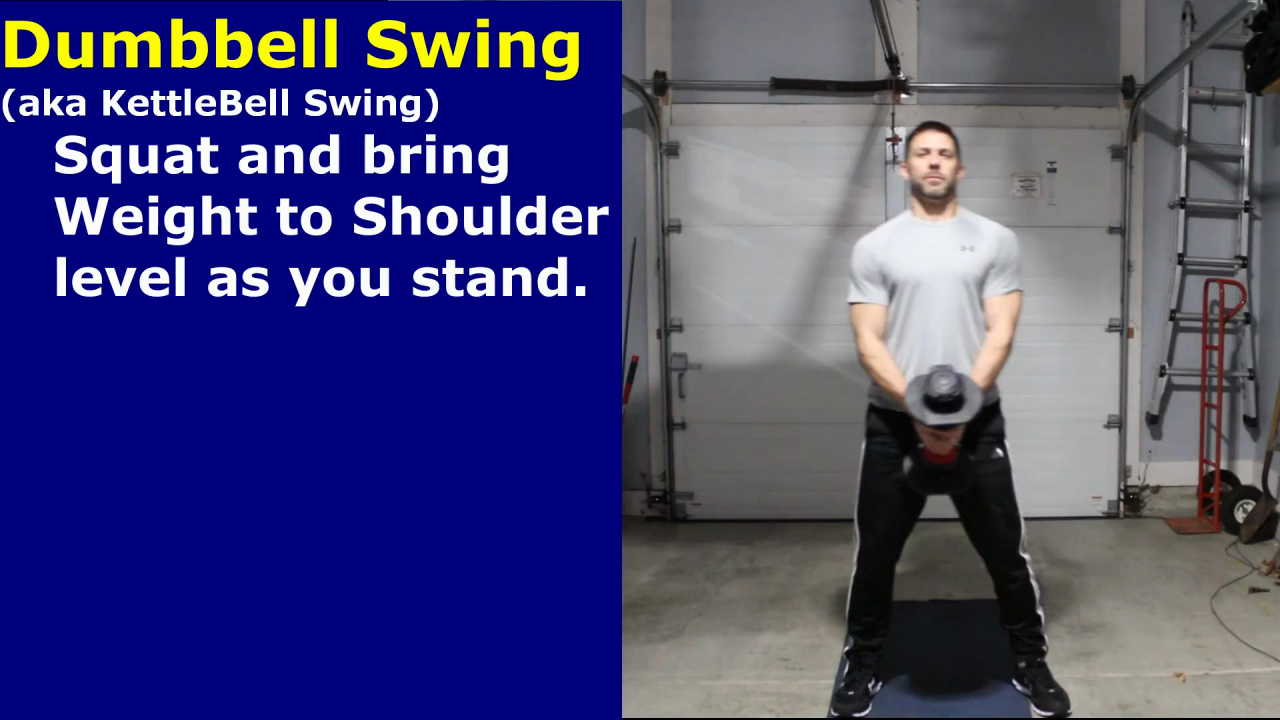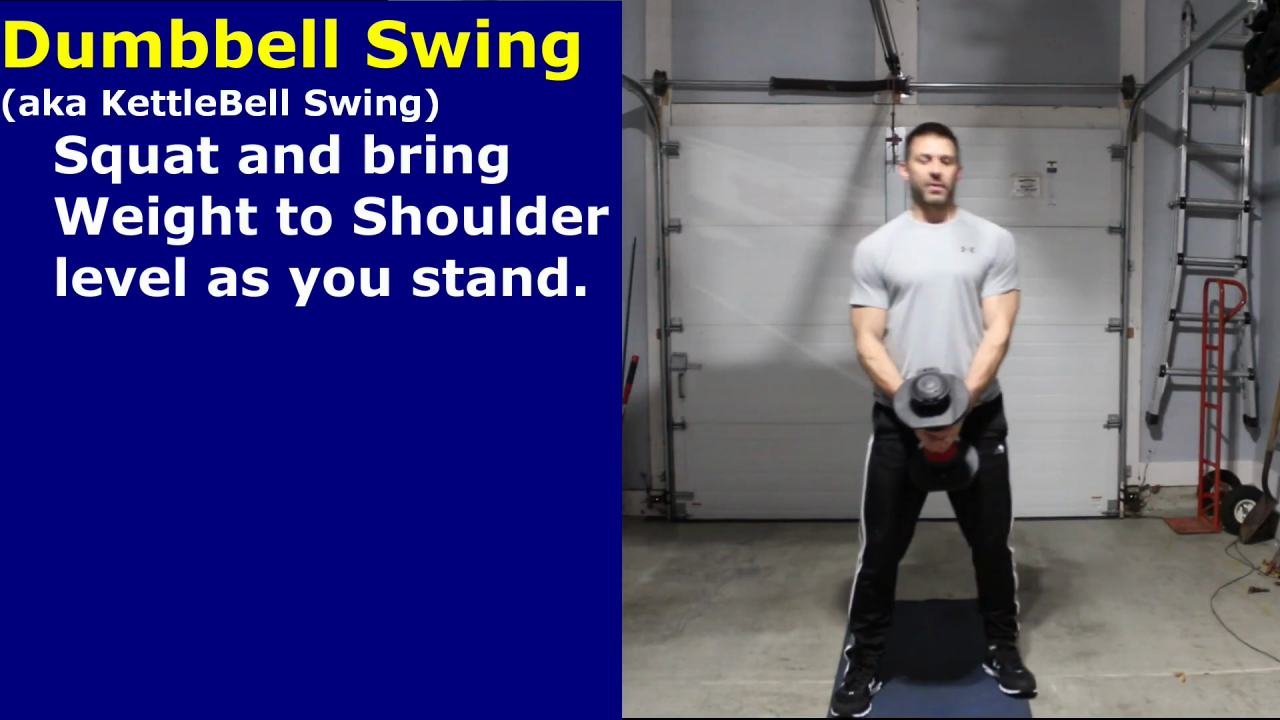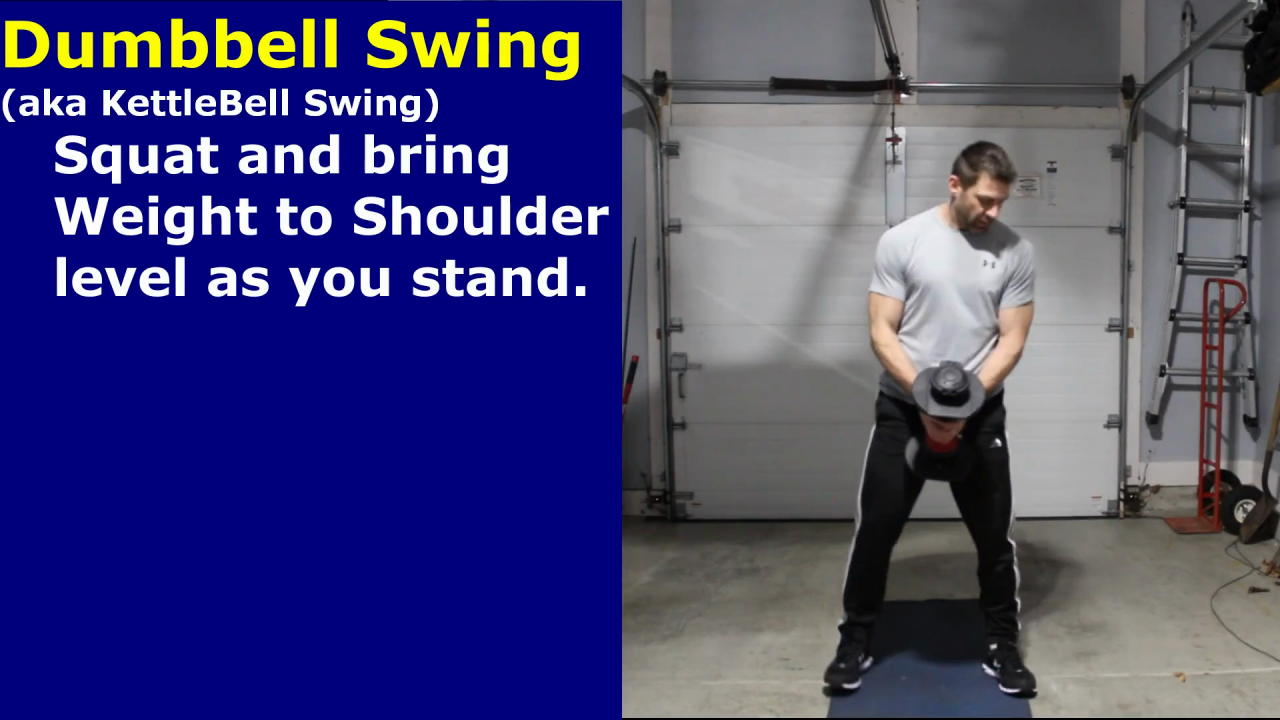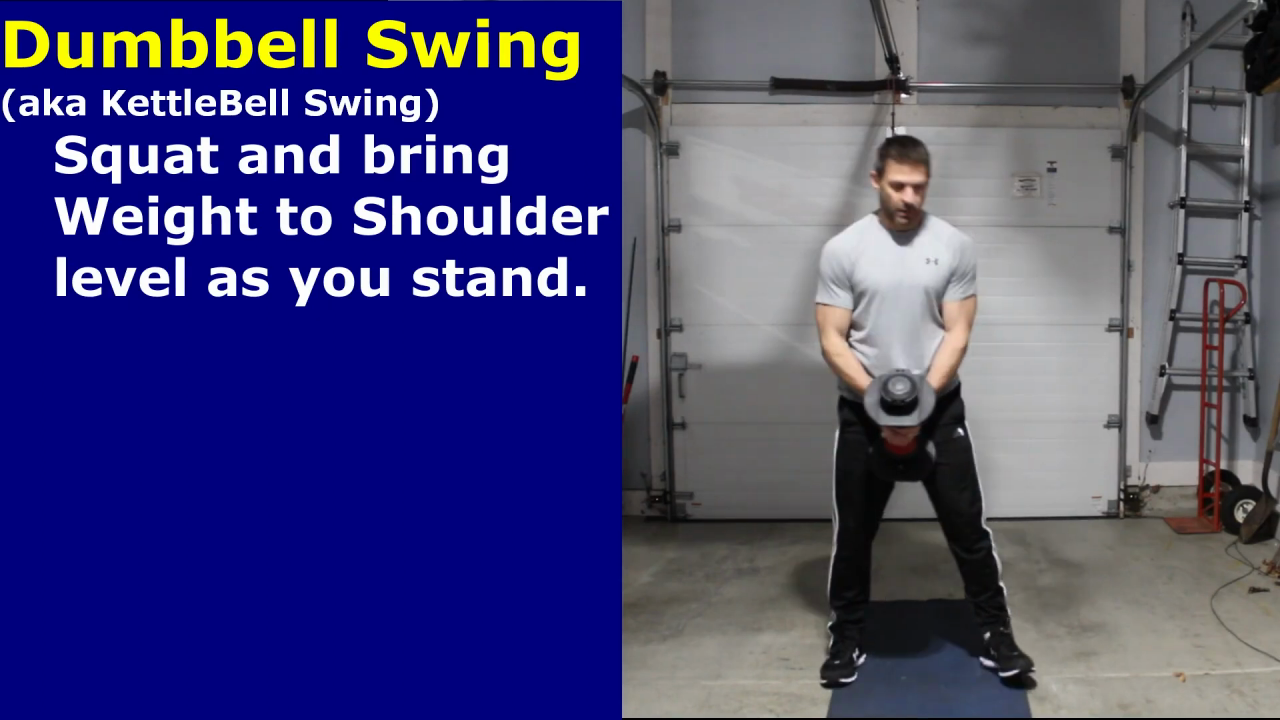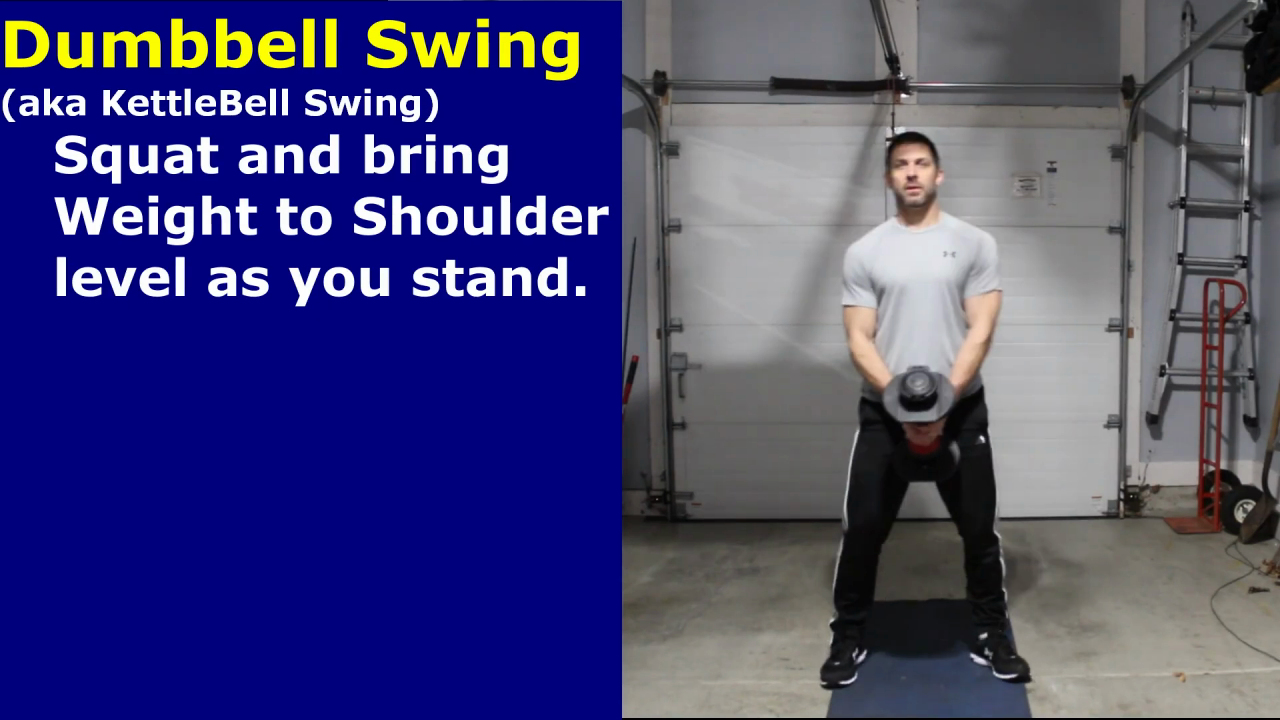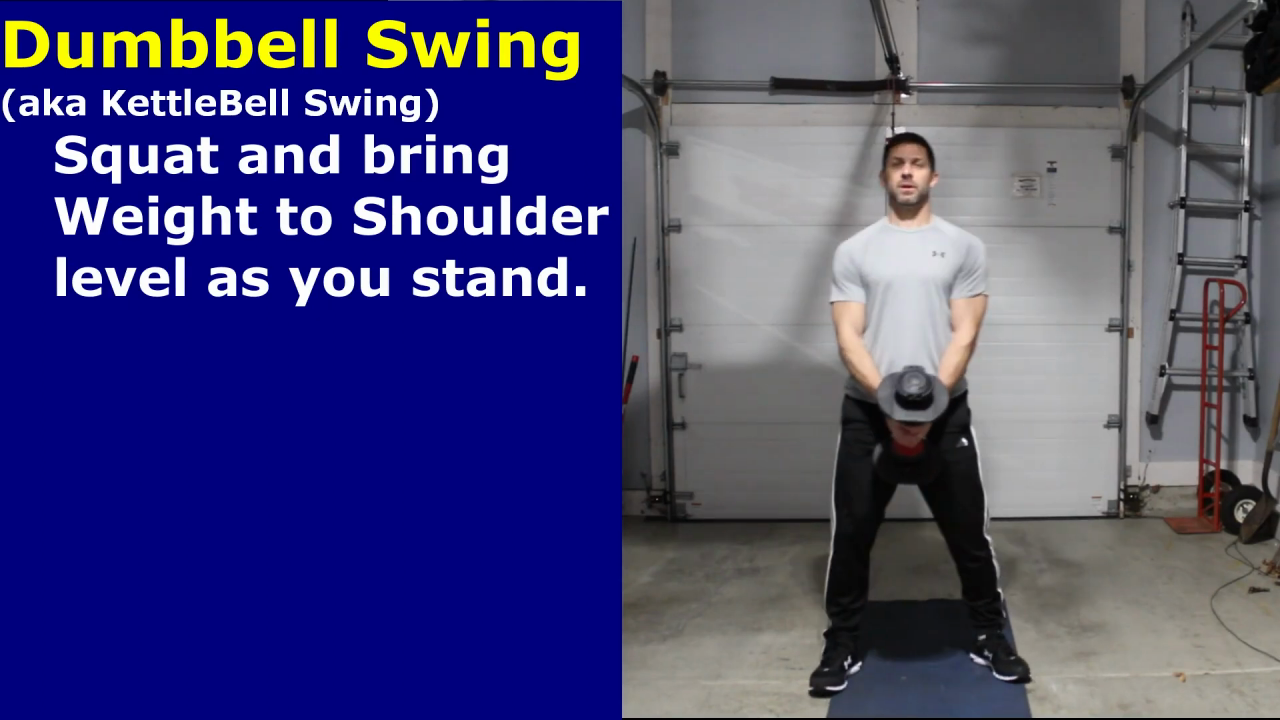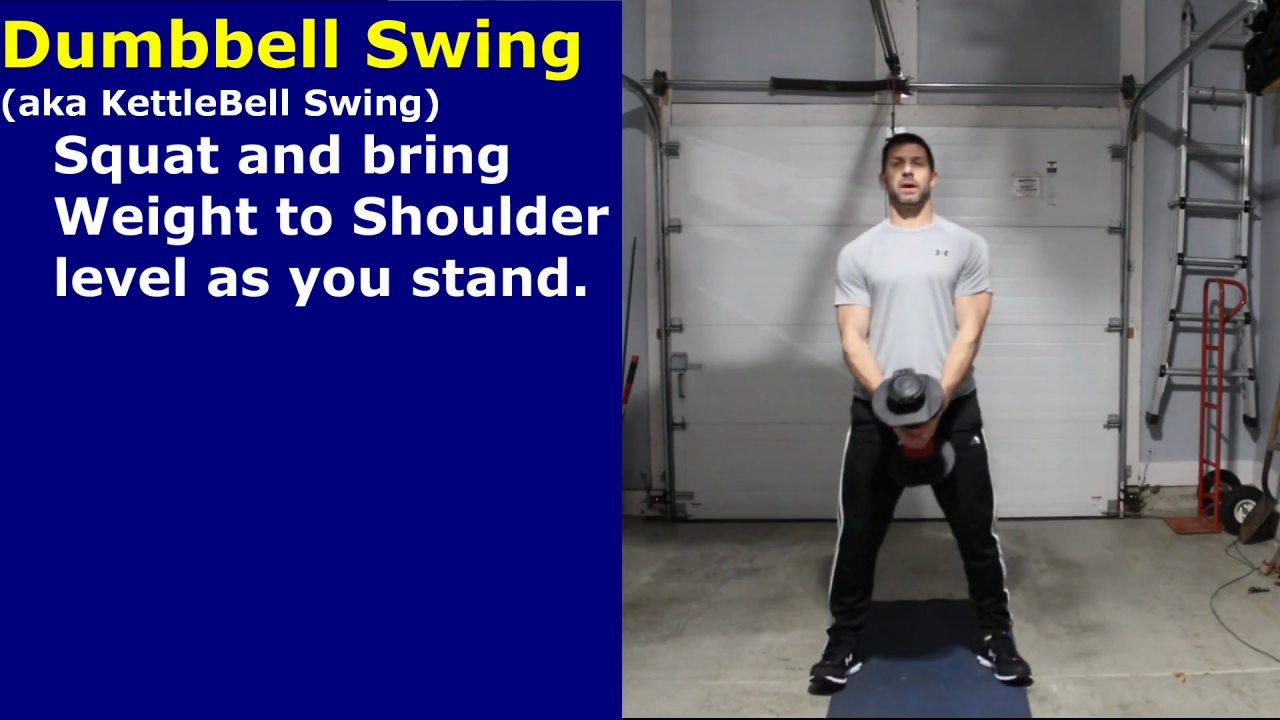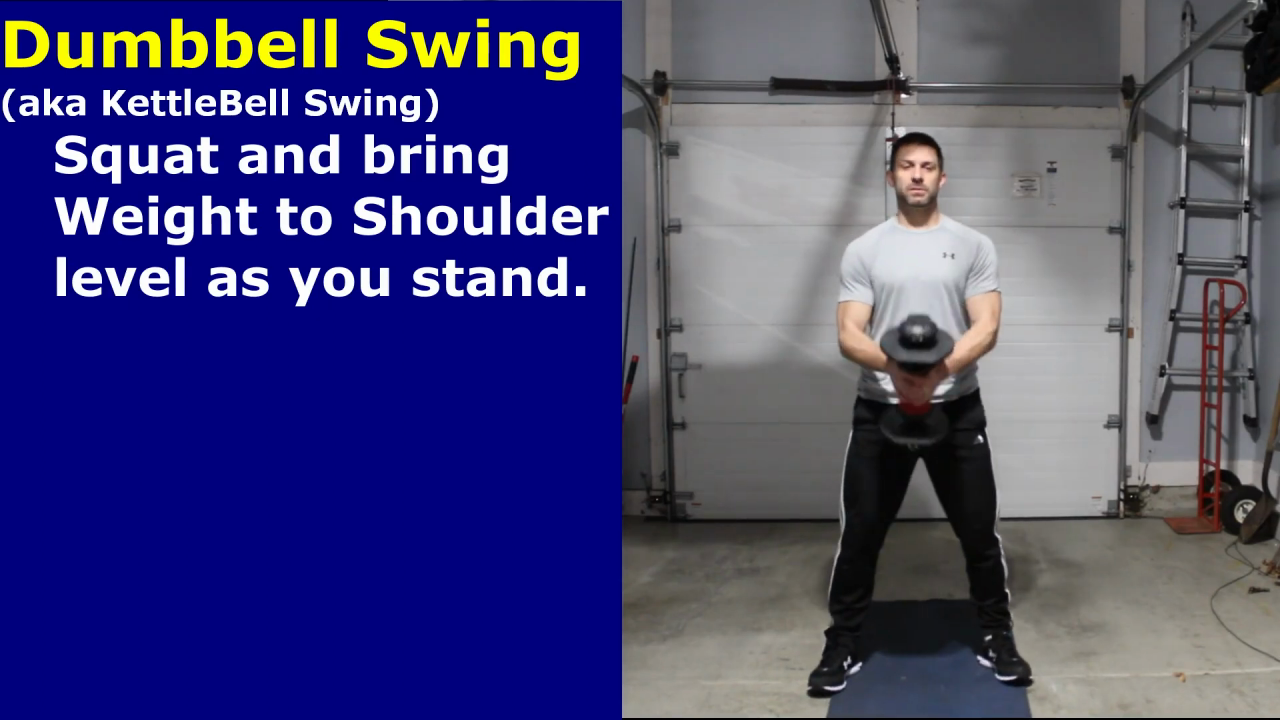
dt=0.4s
person 1, frame 1
left shoulder: (997, 240)
right shoulder: (875, 246)
left elbow: (1001, 333)
right elbow: (868, 341)
right wrist: (916, 407)
left hip: (978, 419)
right hip: (894, 422)
left knee: (1005, 551)
right knee: (876, 552)
left ankle: (1031, 664)
right ankle: (863, 665)
person 1, frame 2
left shoulder: (993, 241)
right shoulder: (876, 248)
left elbow: (998, 332)
right elbow: (868, 341)
left hip: (978, 416)
right hip: (898, 418)
left knee: (991, 543)
right knee: (880, 548)
left ankle: (1001, 647)
right ankle: (863, 663)
person 1, frame 3
left shoulder: (1016, 252)
right shoulder: (901, 241)
left elbow: (1012, 339)
right elbow: (882, 331)
right wrist: (926, 398)
left hip: (980, 411)
right hip: (902, 408)
left knee: (995, 535)
right knee: (875, 530)
left ankle: (1002, 647)
right ankle: (855, 641)
person 1, frame 4
left shoulder: (955, 246)
right shoulder: (842, 250)
left elbow: (957, 334)
right elbow: (832, 338)
left hip: (940, 406)
right hip: (862, 410)
left knee: (966, 523)
right knee: (853, 531)
left ankle: (996, 635)
right ankle: (847, 637)
person 1, frame 5
left shoulder: (975, 243)
right shoulder: (863, 253)
left elbow: (982, 331)
right elbow: (860, 340)
left hip: (961, 410)
right hip: (882, 412)
left knee: (979, 530)
right knee: (863, 528)
left ankle: (990, 636)
right ankle: (849, 639)
person 1, frame 6
left shoulder: (965, 247)
right shoulder: (854, 250)
left elbow: (965, 334)
right elbow: (849, 335)
right wrist: (888, 401)
left hip: (945, 411)
right hip: (867, 412)
left knee: (967, 529)
right knee: (852, 533)
left ankle: (990, 636)
right ankle: (843, 644)
person 1, frame 7
left shoulder: (966, 245)
right shoulder: (857, 252)
left elbow: (969, 333)
right elbow: (853, 339)
left wrist: (935, 404)
left hip: (954, 410)
right hip: (875, 412)
left knee: (976, 529)
right knee: (859, 531)
left ankle: (995, 637)
right ankle: (844, 642)
person 1, frame 8
left shoulder: (974, 245)
right shoulder: (864, 250)
left elbow: (987, 327)
right elbow: (849, 333)
left wrist: (942, 369)
right wrist: (890, 367)
left hip: (957, 408)
right hip: (880, 410)
left knee: (979, 529)
right knee: (861, 532)
left ankle: (996, 638)
right ankle: (843, 644)
